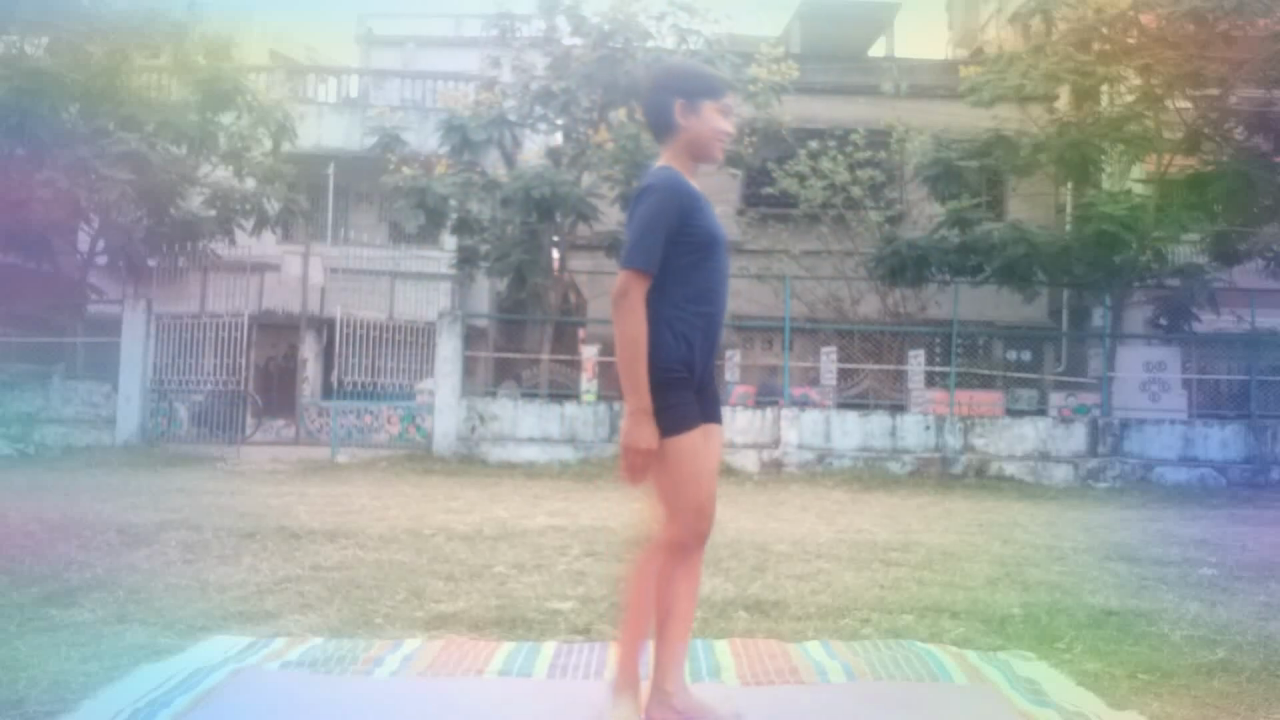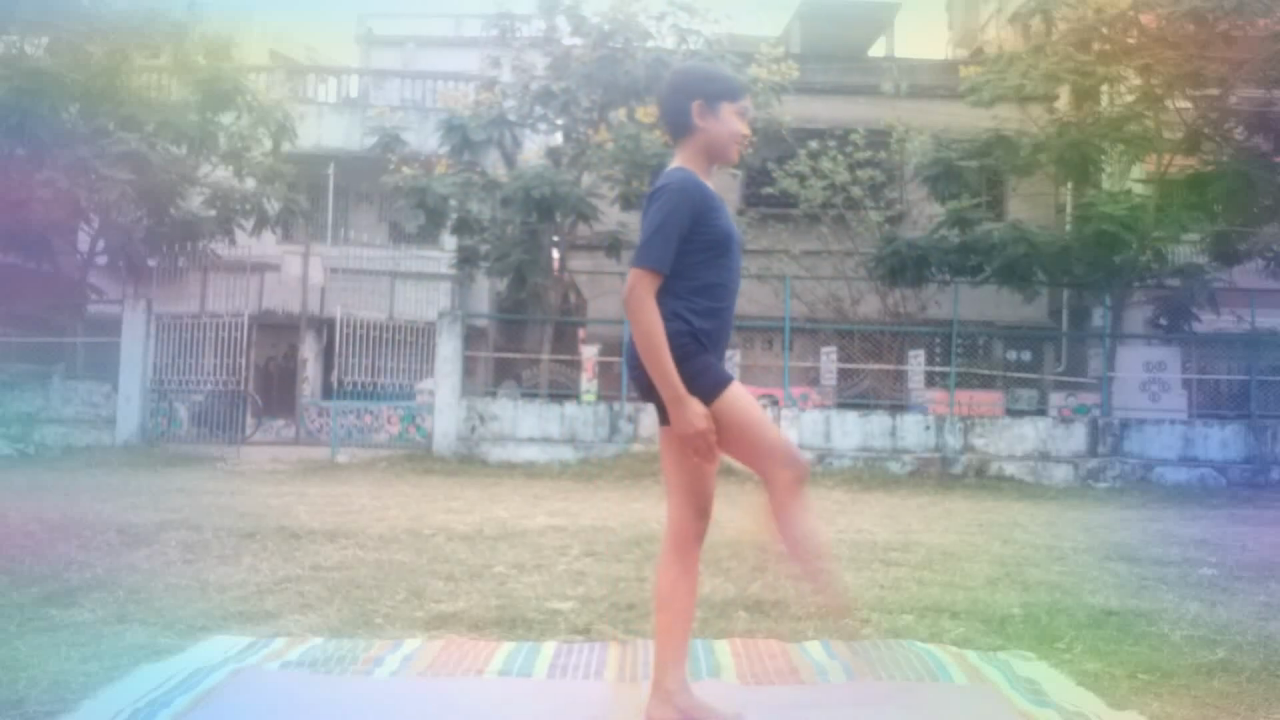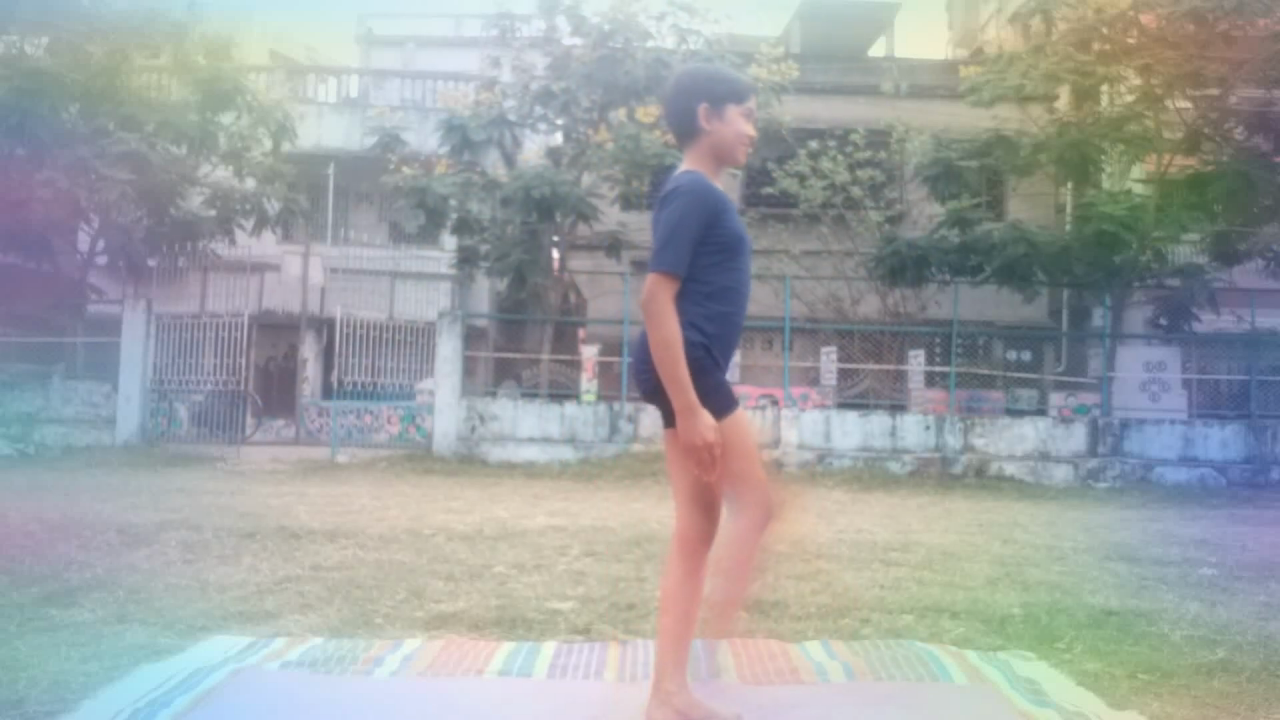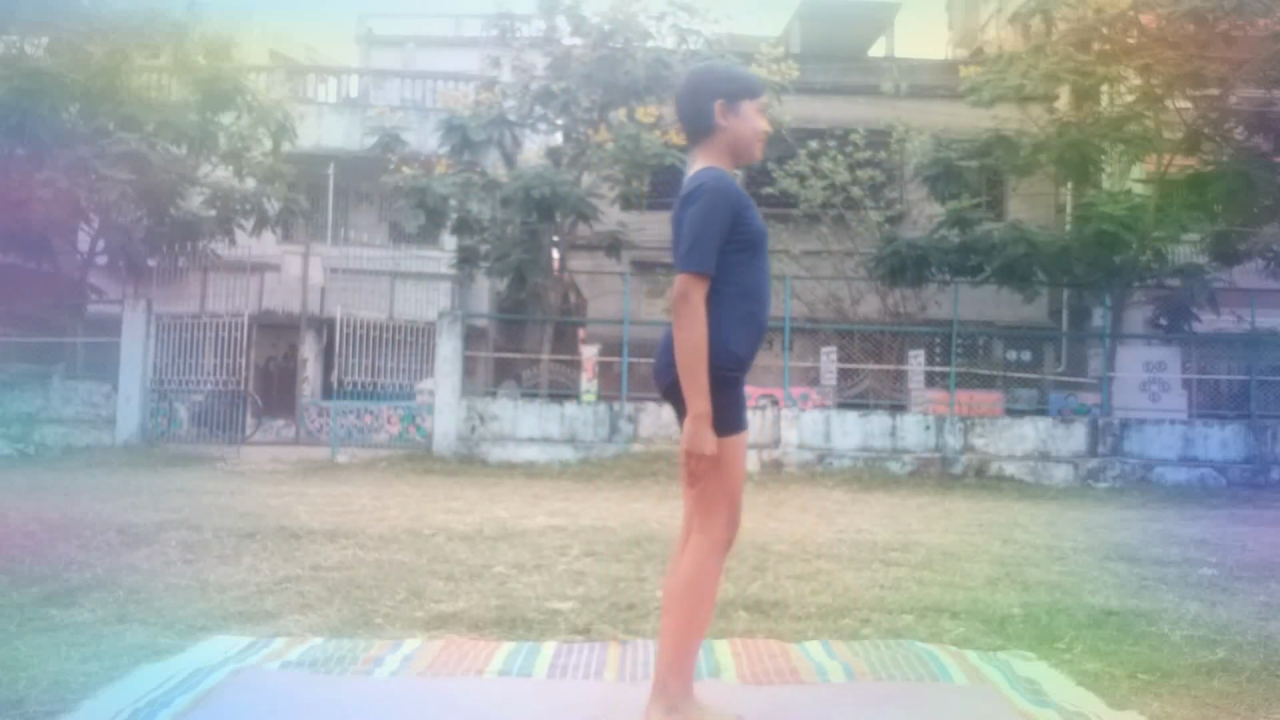
dt=0.3s
person 1, frame 1
left shoulder: (686, 194)
right shoulder: (665, 190)
right elbow: (628, 297)
right wrist: (637, 412)
left hip: (693, 377)
right hip: (665, 375)
left knee: (693, 528)
right knee: (679, 531)
person 1, frame 2
left shoulder: (693, 192)
right shoulder: (680, 189)
right elbow: (638, 295)
right wrist: (678, 397)
left hip: (691, 364)
right hip: (679, 362)
left knee: (690, 524)
right knee: (786, 466)
right ankle: (833, 603)
person 1, frame 3
left shoulder: (702, 193)
right shoulder: (692, 192)
right elbow: (656, 298)
right wrist: (689, 405)
left hip: (691, 371)
right hip: (686, 369)
left knee: (698, 524)
right knee: (754, 501)
person 1, frame 4
left shoulder: (709, 188)
right shoulder: (717, 188)
right elbow: (687, 300)
right wrist: (699, 412)
left hip: (709, 374)
right hip: (708, 374)
left knee: (702, 532)
right knee: (715, 531)
